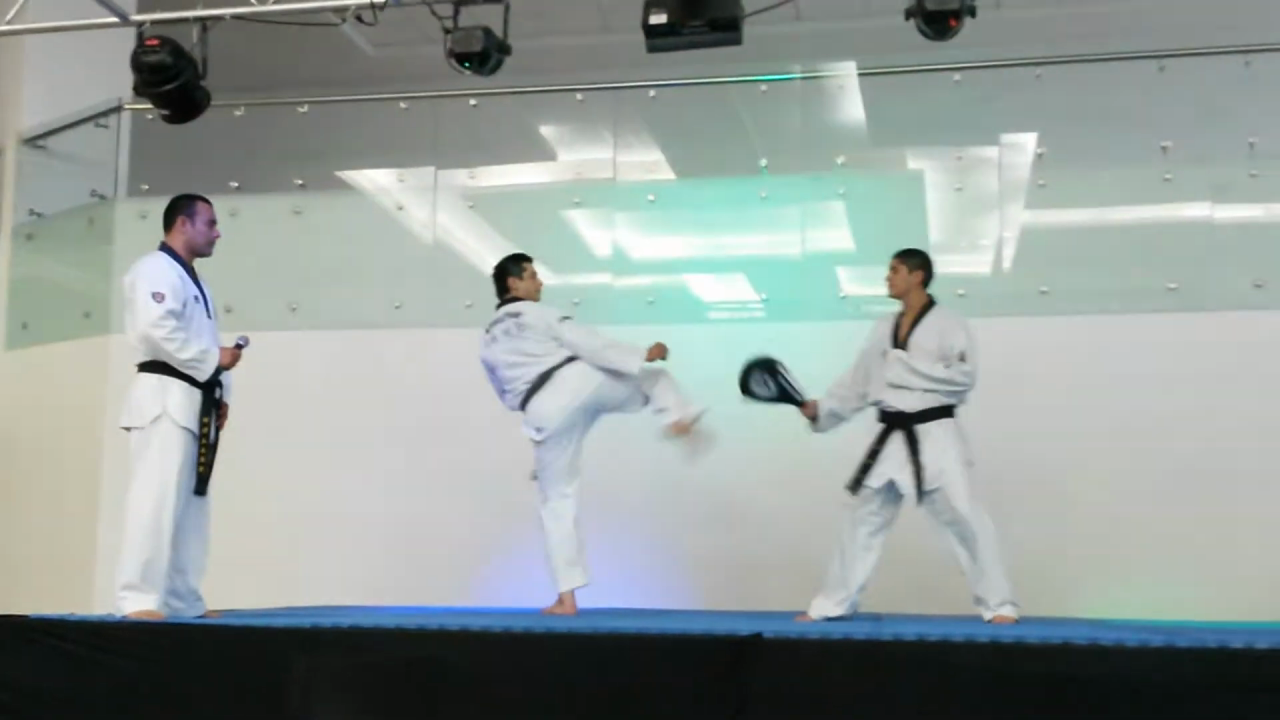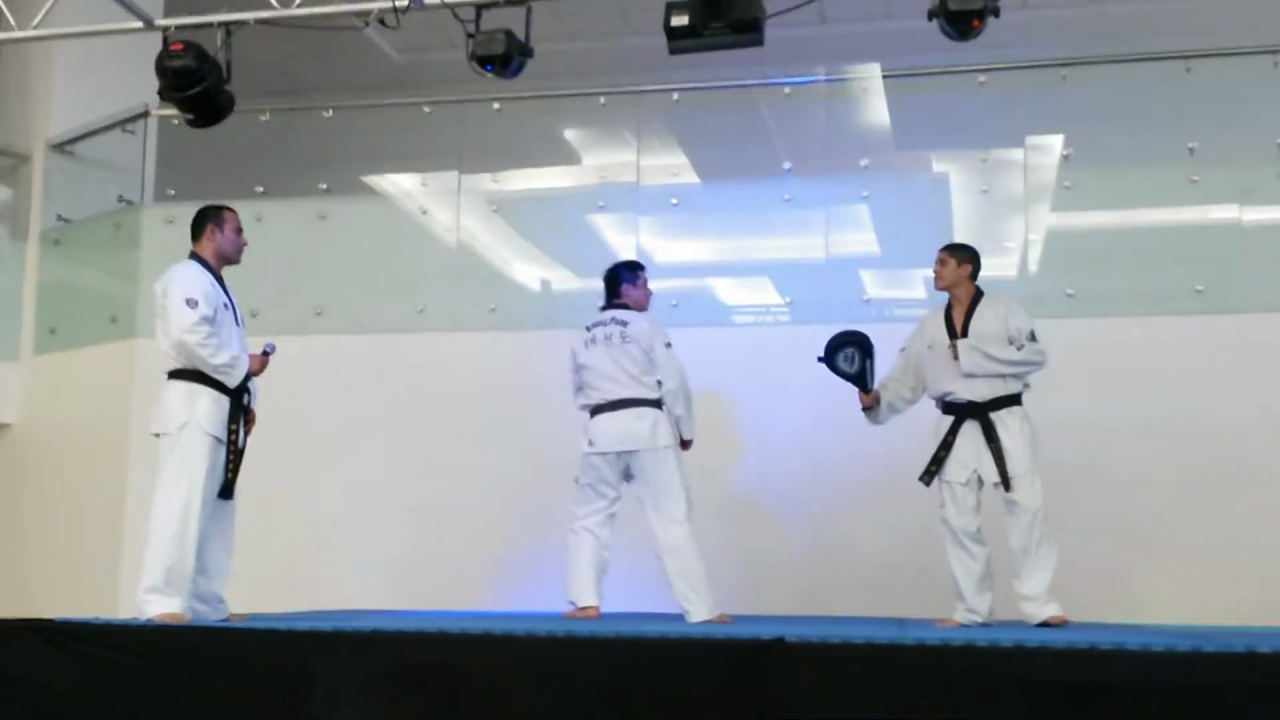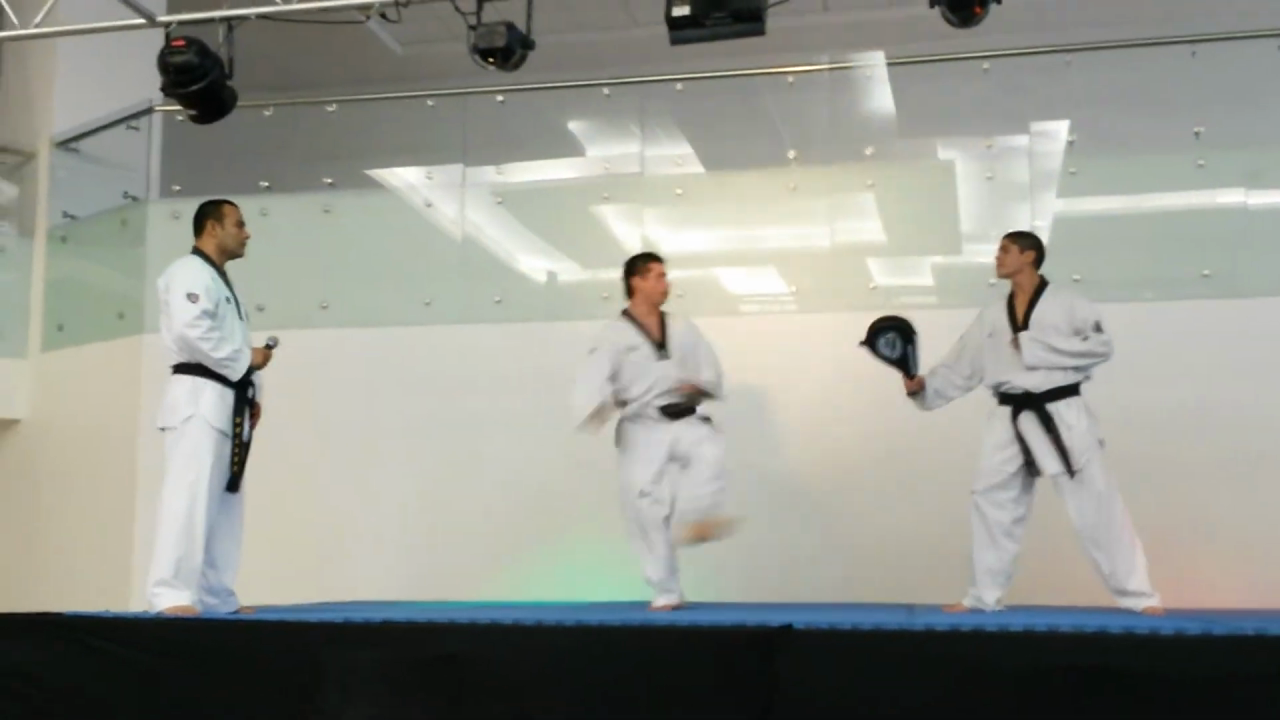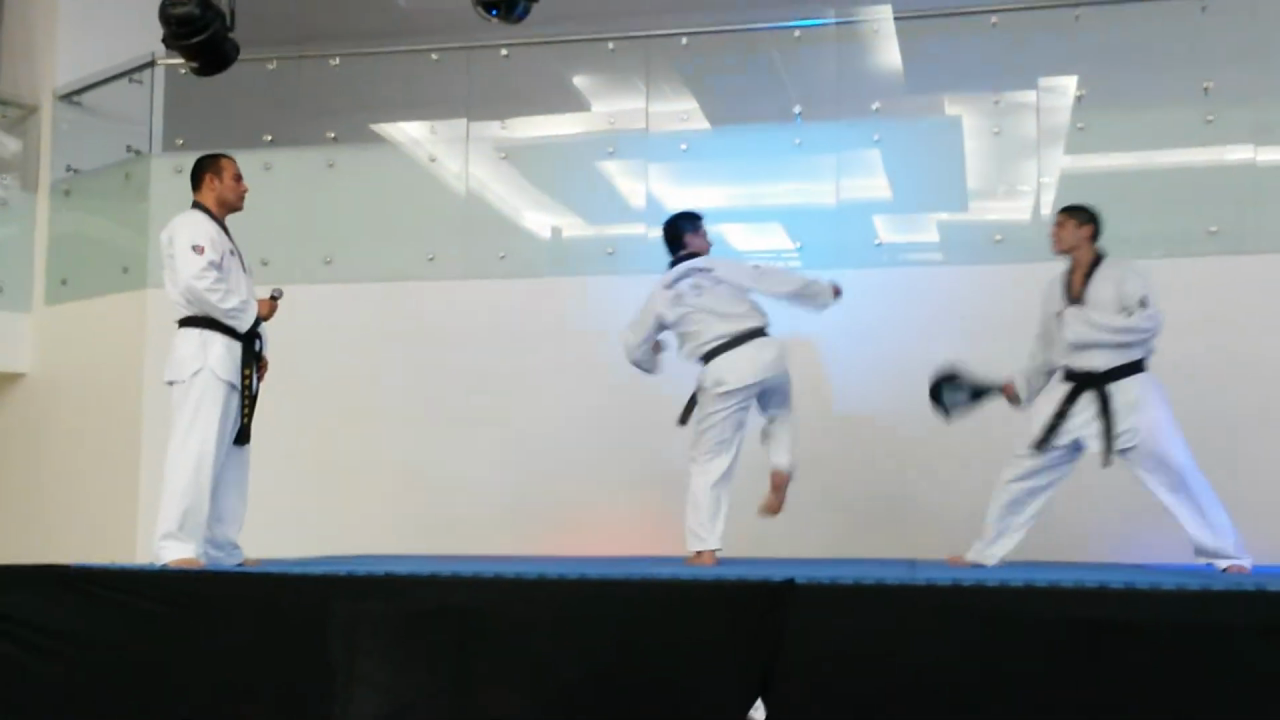
dt=0.7s
person 1, frame 1
left shoulder: (192, 280)
right shoulder: (156, 269)
right elbow: (156, 330)
left wrist: (219, 393)
right wrist: (213, 360)
left hip: (192, 403)
right hip: (165, 399)
left knee: (190, 502)
right knee: (156, 497)
left ankle: (180, 599)
right ankle: (138, 598)
person 1, frame 2
left shoulder: (217, 287)
right shoulder: (187, 277)
right elbow: (188, 336)
left wrist: (244, 400)
right wrist: (244, 366)
left hip: (219, 408)
right hip: (194, 404)
left knee: (216, 506)
right knee: (182, 501)
left ankle: (205, 603)
right ankle: (161, 601)
person 1, frame 3
left shoulder: (222, 283)
right shoulder: (190, 272)
right elbow: (190, 331)
left wrist: (251, 393)
right wrist: (246, 360)
left hip: (226, 403)
right hip: (199, 400)
left knee: (224, 502)
right knee: (189, 496)
left ankle: (216, 595)
right ankle: (171, 595)
person 1, frame 4
left shoulder: (221, 235)
right shoulder: (191, 226)
right elbow: (197, 283)
left wrist: (255, 348)
right wrist: (253, 311)
left hip: (231, 355)
right hip: (206, 351)
left knee: (230, 454)
right knee: (196, 449)
left ankle: (220, 548)
right ankle: (176, 547)
person 2, frame 1
left shoulder: (948, 323)
right shoulder: (885, 329)
left elbow: (963, 376)
right elbow: (858, 382)
left wrist: (904, 367)
right wrist: (822, 409)
left hip: (935, 435)
right hip: (890, 437)
left knee: (966, 520)
right knee: (863, 521)
left ankle: (997, 604)
right ankle: (830, 607)
person 2, frame 2
left shoulder: (1004, 310)
right shoulder: (929, 327)
left elbow: (1035, 354)
right elbow: (906, 380)
left wrist: (972, 355)
right wrist: (877, 399)
left hip: (1003, 422)
right hip: (956, 429)
left knee: (1026, 510)
right knee: (959, 520)
left ankle: (1038, 604)
right ankle: (972, 609)
person 2, frame 3
left shoulder: (1067, 302)
right shoulder: (991, 317)
left elbow: (1101, 346)
right elbow: (961, 368)
left wrist: (1035, 346)
right wrist: (923, 385)
left hip: (1062, 415)
right hip: (1012, 420)
left knee: (1097, 507)
right knee: (992, 503)
left ankle: (1138, 596)
right ankle: (983, 596)
person 2, frame 4
left shoulder: (1123, 275)
right shoulder: (1057, 286)
left elbow: (1147, 323)
right elbow: (1049, 350)
left wrist: (1080, 322)
right wrist: (1022, 387)
left hip: (1128, 392)
right hip: (1075, 396)
left knee: (1176, 472)
right knee: (1027, 469)
left ankle: (1225, 555)
right ankle: (985, 552)
person 3, frame 1
left shoulder: (489, 343)
right shoulder: (538, 315)
left elbow: (509, 398)
right elbow: (587, 344)
right wrist: (642, 354)
left hip: (545, 414)
right hip: (578, 383)
left knee: (558, 504)
right knee: (652, 377)
left ankle: (567, 596)
right ankle: (680, 419)
person 3, frame 2
left shoulder: (584, 338)
right shoulder: (646, 328)
left elbow: (580, 396)
right elbow: (674, 383)
right wrist: (686, 431)
left hip: (602, 431)
right hip: (647, 427)
left knee: (590, 520)
right knee: (672, 522)
left ankle: (585, 602)
right ankle: (701, 609)
person 3, frame 3
left shoulder: (682, 327)
right shoulder: (617, 334)
left elbow: (711, 371)
right elbow: (593, 385)
left wrist: (699, 387)
right wrist: (595, 411)
left hip: (684, 423)
right hip: (643, 430)
left knee: (710, 453)
right knee: (648, 513)
left ankle: (698, 519)
right ankle: (666, 594)
person 3, frame 4
left shoulder: (660, 295)
right shoulder: (724, 267)
left elbow: (636, 352)
right elbow: (788, 284)
left wrist: (655, 355)
right wrist: (826, 293)
left hip: (725, 374)
right hip: (766, 354)
left knee: (709, 460)
right knee: (778, 410)
left ankle: (704, 549)
right ankle: (781, 468)
